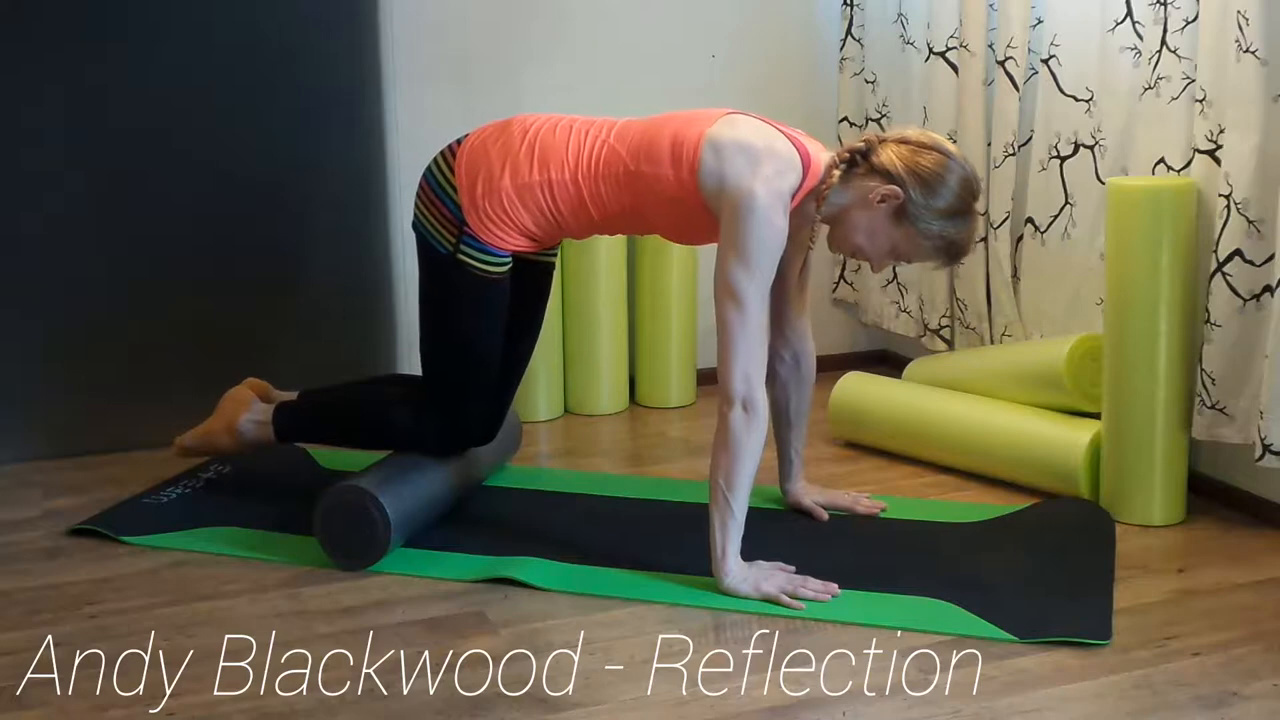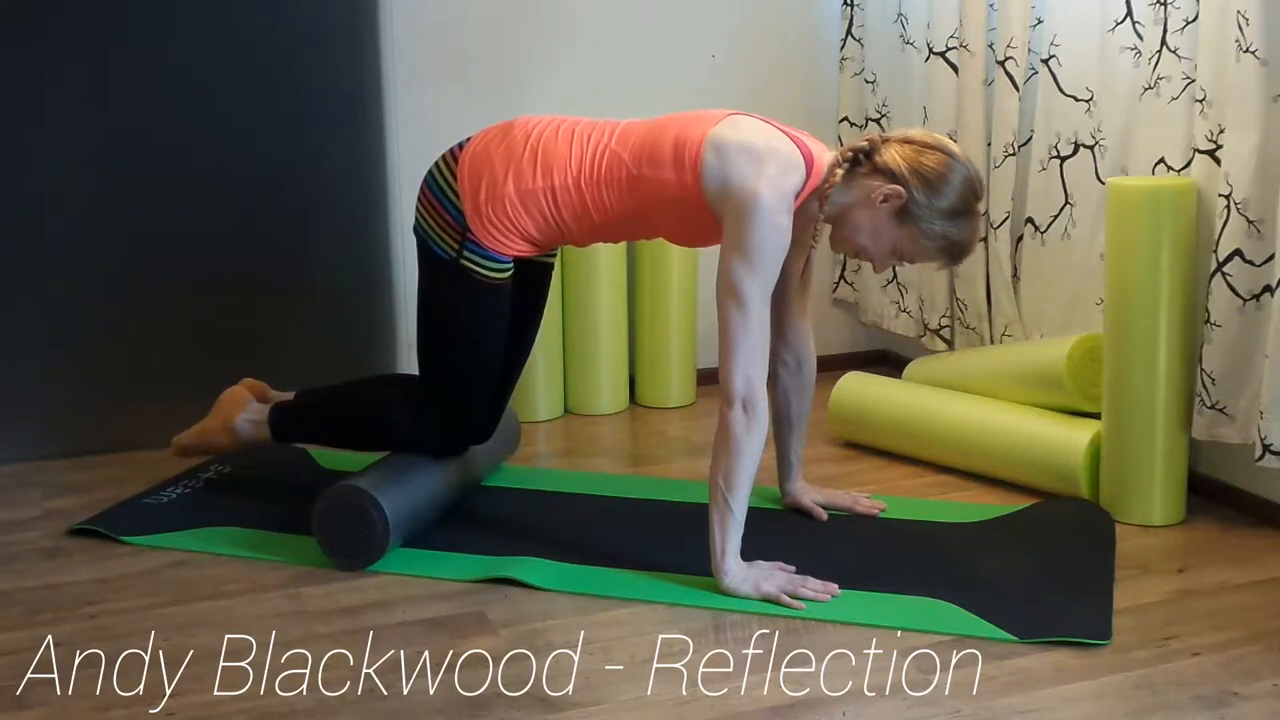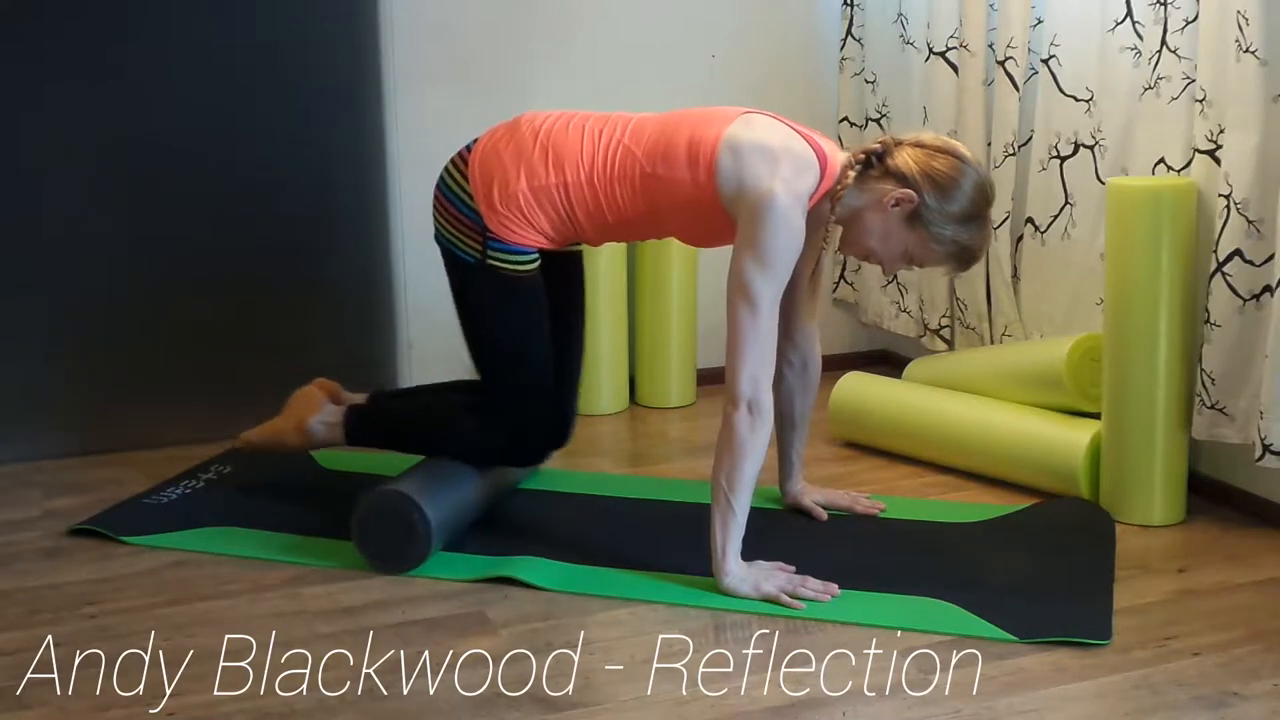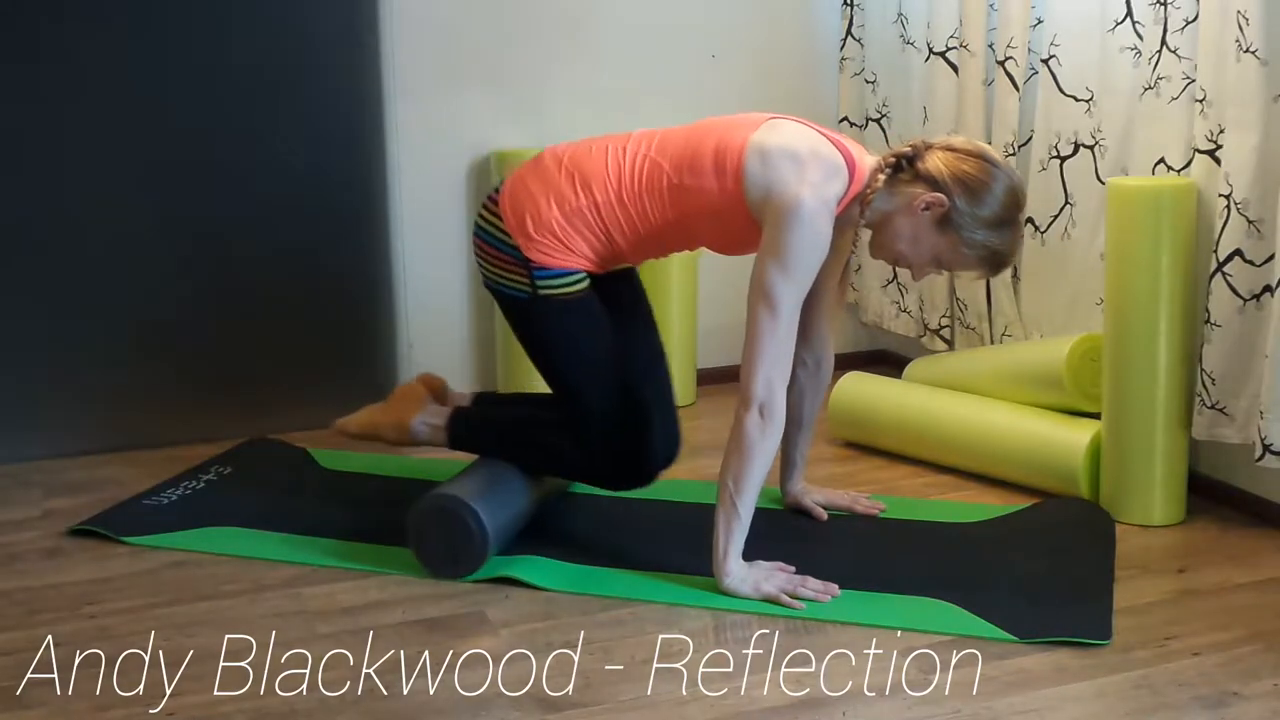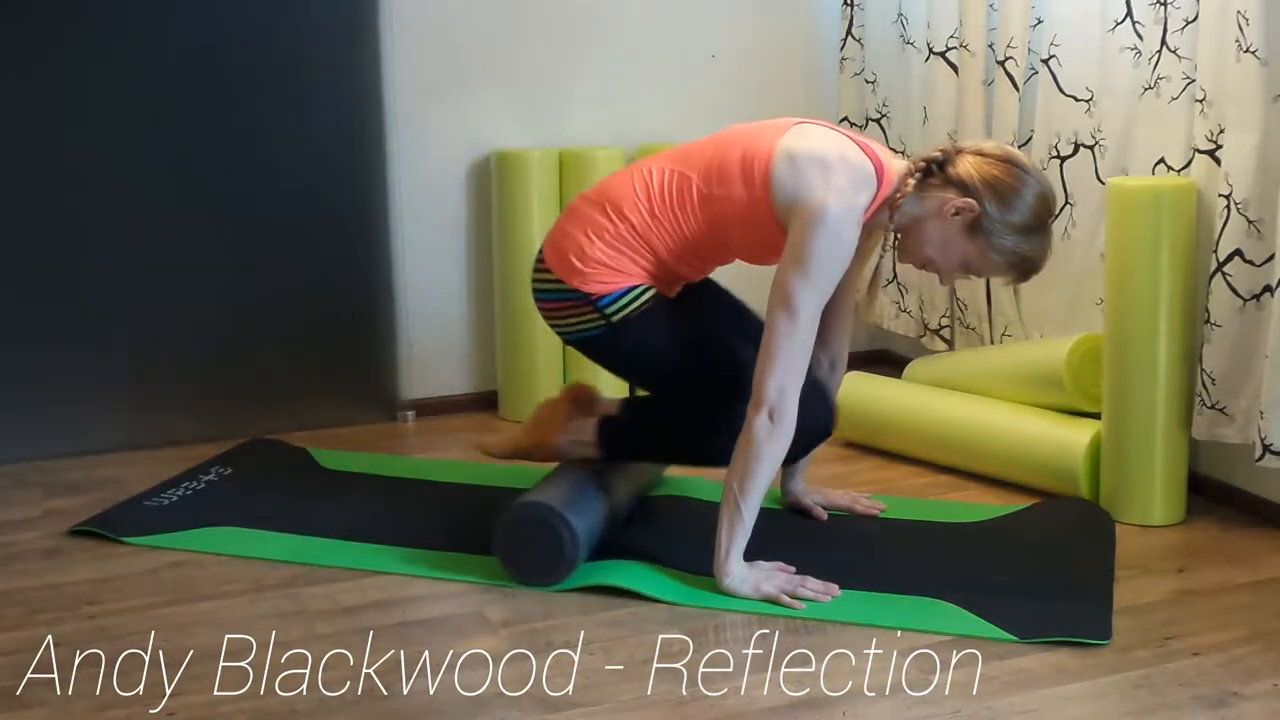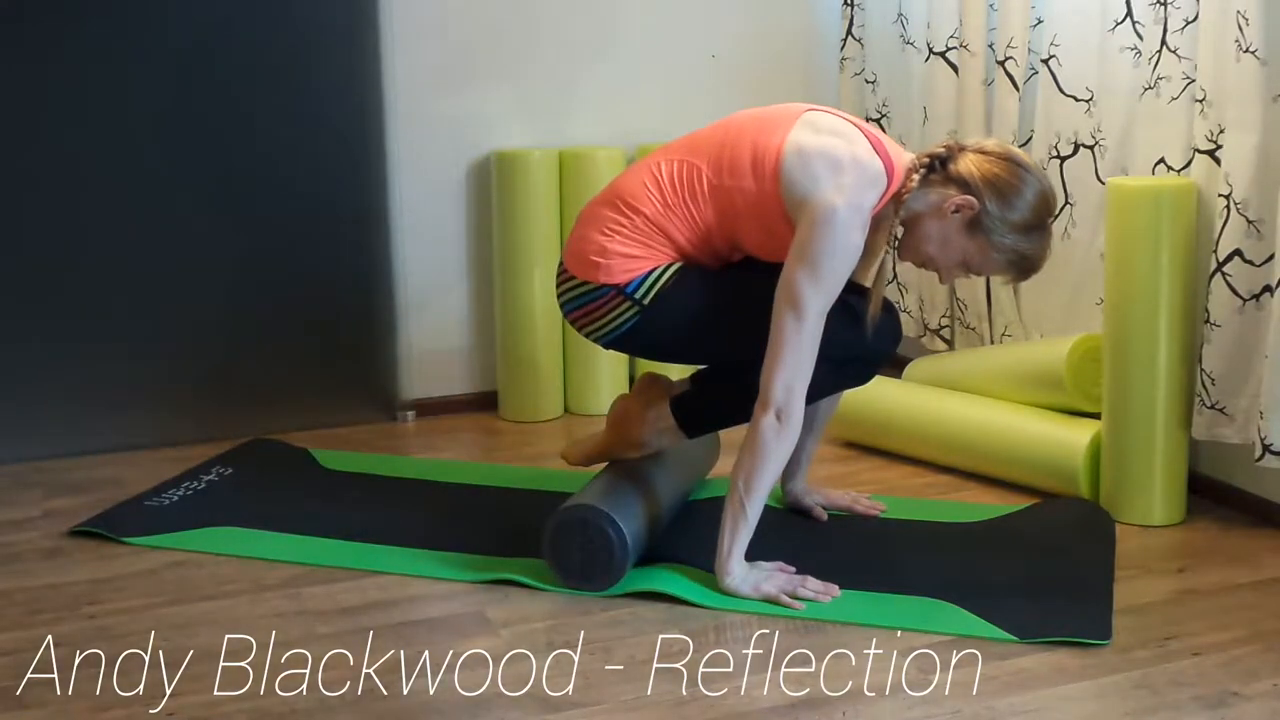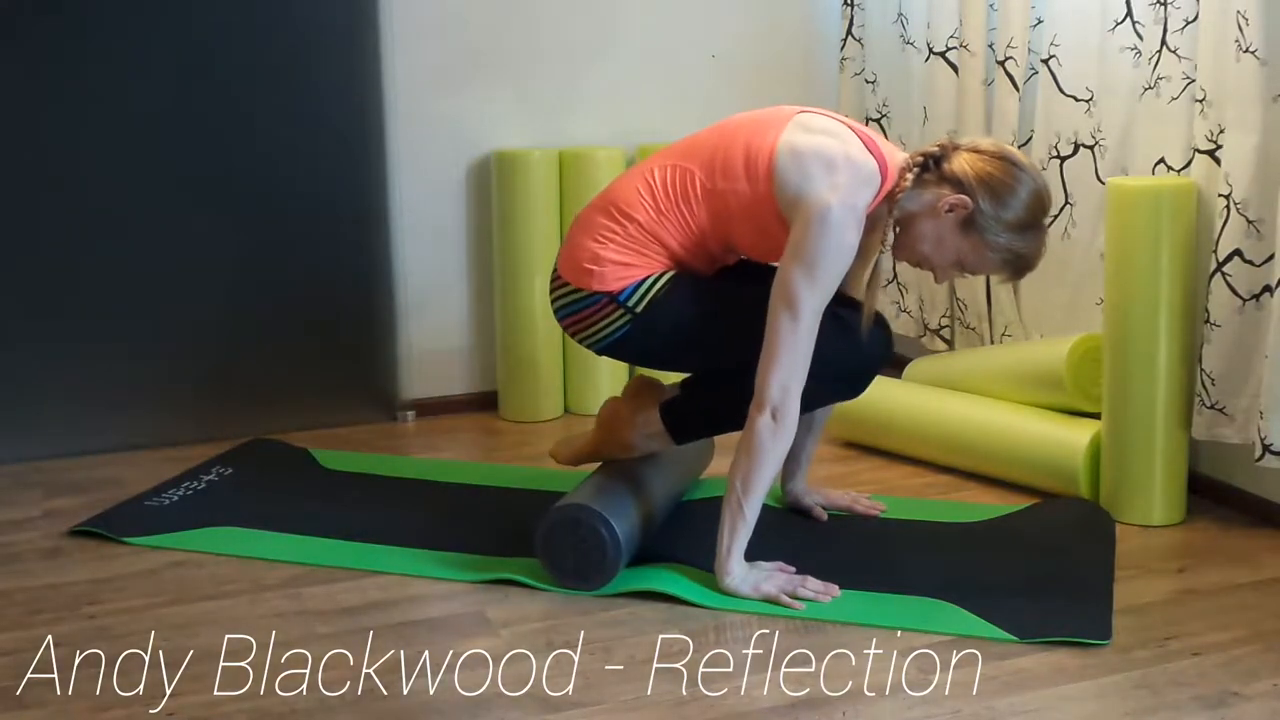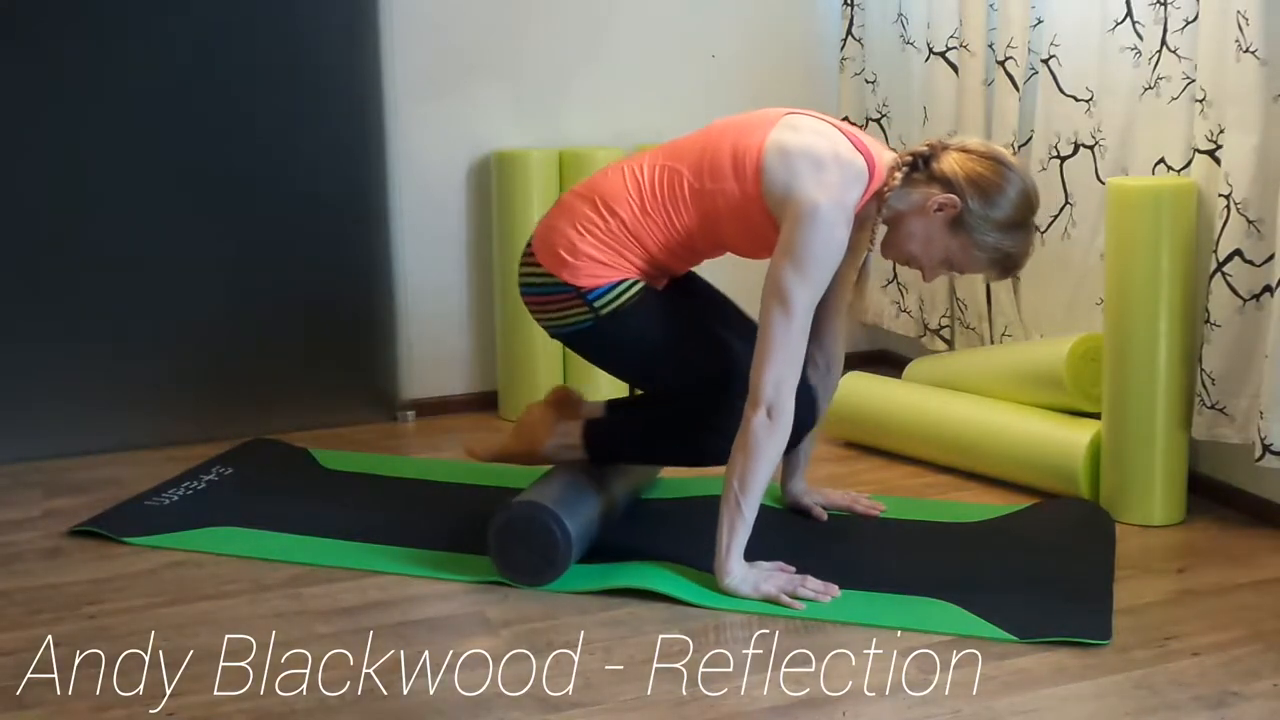
dt=0.5s
person 1, frame 1
left shoulder: (807, 184)
right shoulder: (766, 192)
left elbow: (790, 343)
right elbow: (742, 392)
left wrist: (794, 480)
right wrist: (728, 564)
left hip: (521, 204)
right hip: (476, 197)
left knee: (476, 419)
right knee: (451, 420)
left ankle: (276, 402)
right ankle: (258, 419)
person 1, frame 2
left shoulder: (810, 184)
right shoulder: (770, 192)
left elbow: (791, 347)
right elbow: (744, 393)
left wrist: (793, 479)
right wrist: (729, 564)
left hip: (518, 194)
right hip: (481, 202)
left knee: (471, 416)
right knee: (448, 421)
left ankle: (273, 400)
right ankle: (253, 418)
person 1, frame 3
left shoulder: (823, 186)
right shoulder: (782, 195)
left elbow: (798, 348)
right elbow: (749, 394)
left wrist: (792, 481)
right wrist: (728, 564)
left hip: (536, 199)
right hip: (494, 201)
left knee: (544, 419)
right knee: (525, 432)
left ankle: (346, 405)
right ankle: (327, 422)
person 1, frame 4
left shoulder: (850, 190)
right shoulder: (810, 200)
left elbow: (813, 353)
right elbow: (761, 397)
left wrist: (794, 481)
right wrist: (730, 563)
left hip: (582, 227)
right hip: (536, 233)
left knee: (650, 443)
right knee: (626, 456)
left ankle: (451, 406)
right ankle: (431, 421)
person 1, frame 5
left shoulder: (881, 188)
right shoulder: (838, 204)
left elbow: (829, 347)
right elbow: (771, 404)
left wrist: (792, 480)
right wrist: (729, 564)
left hip: (644, 261)
right hip: (590, 276)
left knee: (803, 401)
right knee: (798, 413)
left ankle: (600, 421)
right ankle: (584, 433)
person 1, frame 6
left shoulder: (885, 178)
right shoulder: (845, 201)
left elbow: (824, 353)
right elbow: (780, 397)
left wrist: (794, 480)
right wrist: (731, 566)
left hip: (664, 253)
right hip: (616, 275)
left knee: (835, 334)
right knee: (868, 334)
left ankle: (665, 405)
right ankle: (657, 419)
person 1, frame 7
left shoulder: (882, 180)
right shoulder: (840, 199)
left elbow: (816, 357)
right elbow: (777, 396)
left wrist: (795, 481)
right wrist: (732, 566)
left hip: (657, 262)
right hip: (610, 283)
left knee: (842, 341)
right knee: (856, 347)
left ankle: (657, 410)
right ankle: (644, 425)
person 1, frame 8
left shoulder: (867, 181)
right shoulder: (829, 198)
left elbow: (823, 347)
right elbow: (770, 399)
left wrist: (796, 481)
right wrist: (731, 566)
left hip: (627, 256)
right hip: (581, 270)
right knee: (784, 403)
left ankle: (584, 419)
right ankle: (566, 436)
